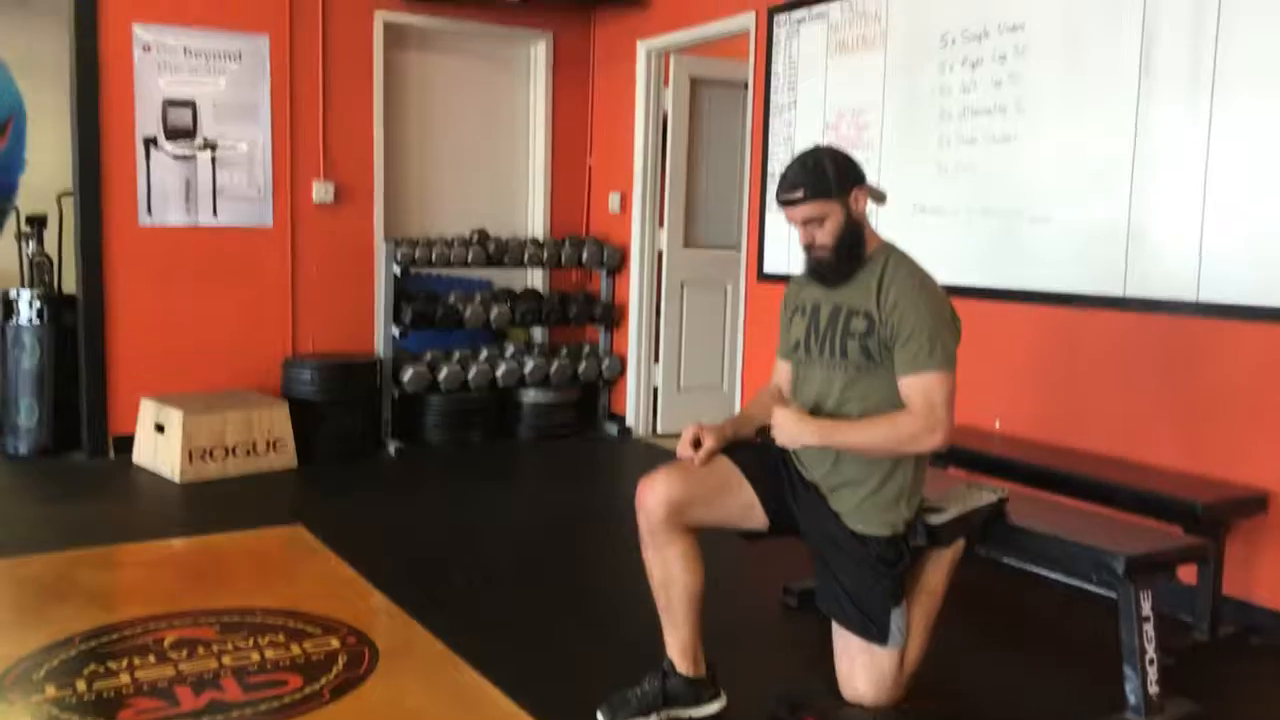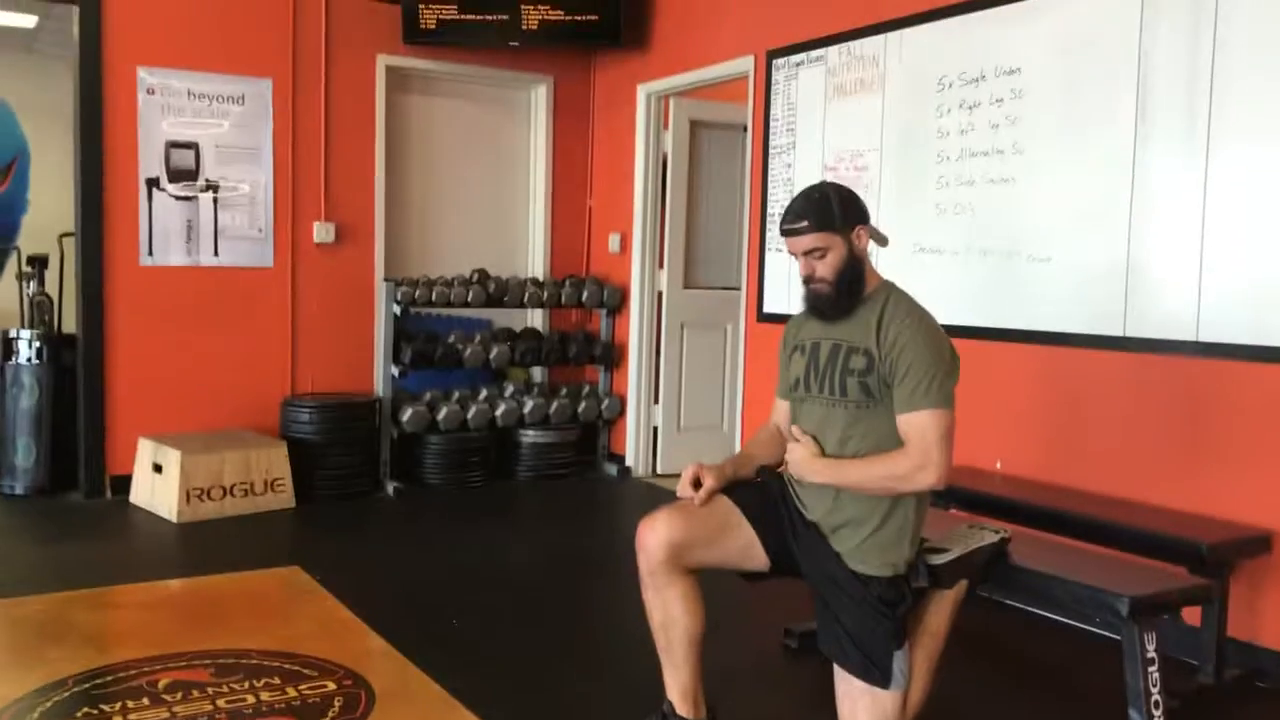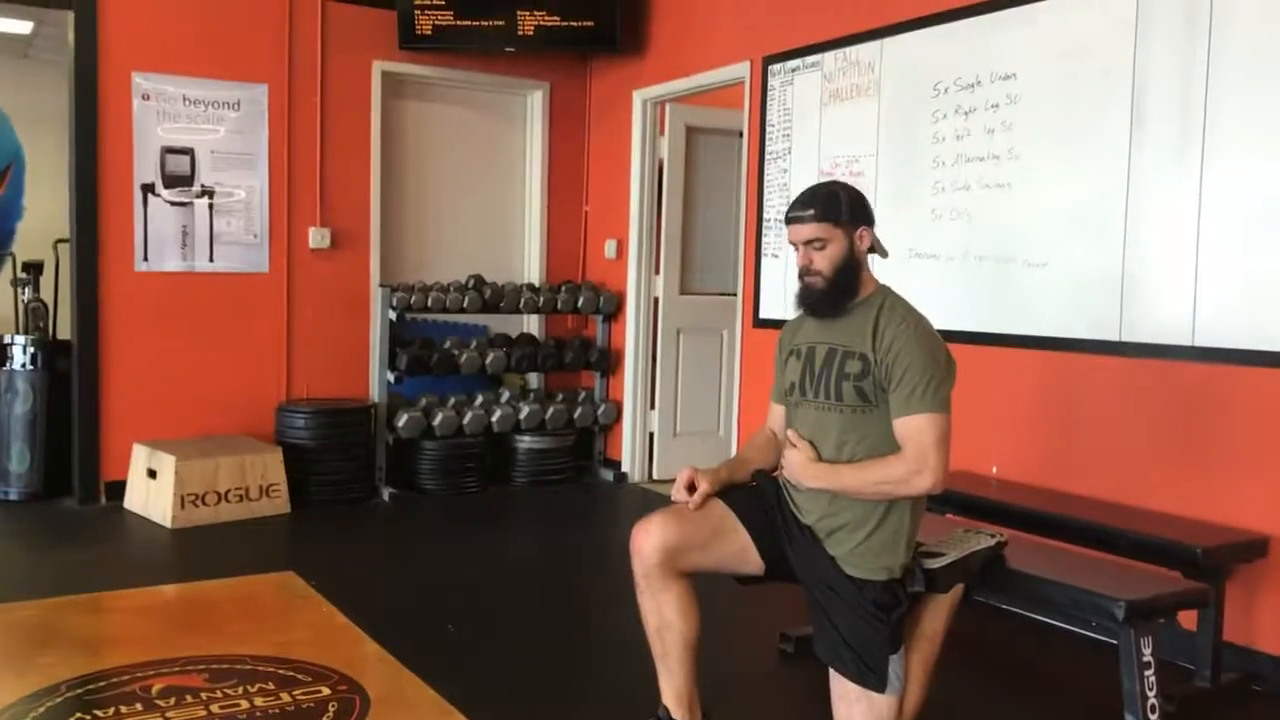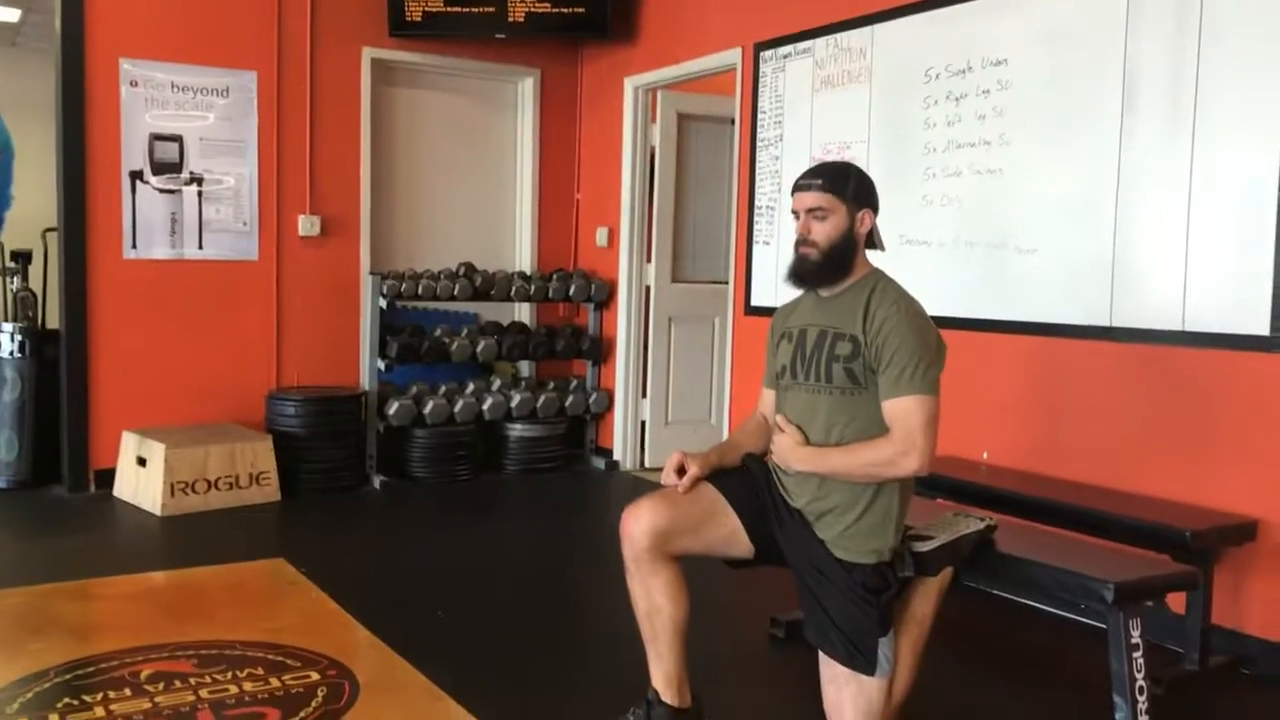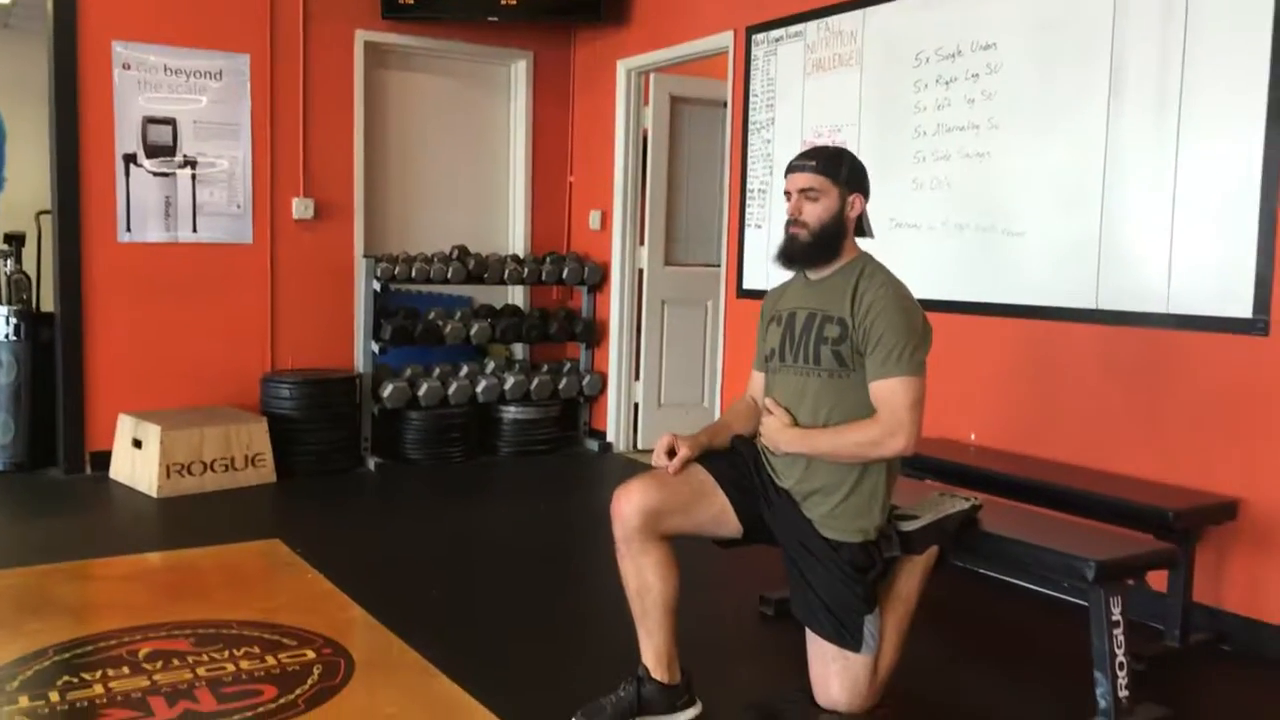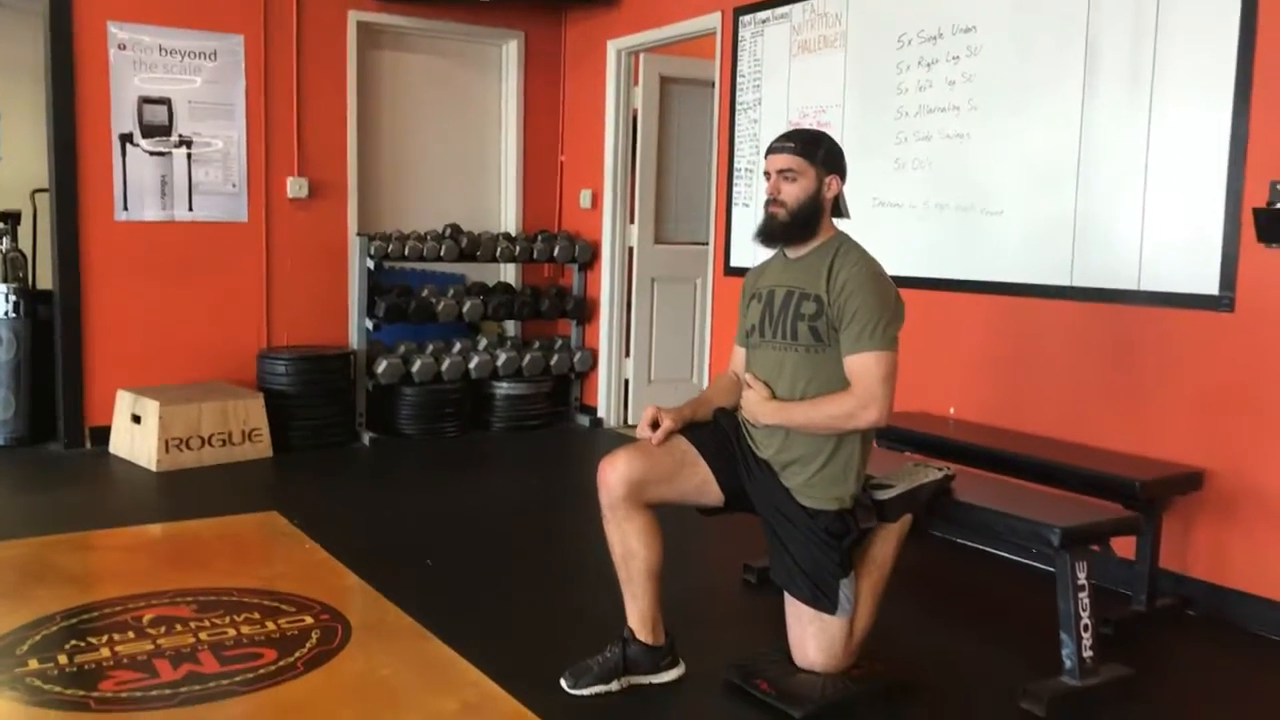
dt=0.3s
person 1, frame 1
left shoulder: (908, 293)
right shoulder: (802, 290)
left elbow: (928, 427)
left wrist: (812, 430)
right wrist: (727, 429)
left hip: (863, 500)
right hip: (794, 470)
right knee: (658, 498)
left ankle: (934, 553)
person 1, frame 2
left shoulder: (908, 331)
right shoulder: (801, 329)
left elbow: (928, 466)
left wrist: (817, 468)
right wrist: (729, 469)
left hip: (864, 543)
right hip: (793, 505)
right knee: (658, 538)
left ankle: (939, 594)
person 1, frame 3
left shoulder: (904, 335)
right shoulder: (796, 332)
left elbow: (924, 471)
left wrist: (815, 471)
right wrist: (722, 474)
left hip: (858, 548)
right hip: (787, 508)
right knee: (652, 543)
left ankle: (937, 589)
person 1, frame 4
left shoulder: (894, 317)
right shoulder: (789, 317)
left elbow: (911, 453)
left wrist: (802, 456)
right wrist: (711, 457)
left hip: (847, 529)
right hip: (776, 492)
right knee: (643, 526)
left ankle: (925, 579)
person 1, frame 5
left shoulder: (881, 299)
right shoulder: (779, 300)
left elbow: (897, 433)
left wrist: (790, 436)
right wrist: (700, 440)
left hip: (834, 508)
right hip: (764, 473)
right knee: (633, 506)
left ankle: (911, 549)
person 1, frame 6
left shoulder: (857, 277)
right shoulder: (761, 278)
left elbow: (871, 406)
left wrist: (769, 410)
right wrist: (684, 412)
left hip: (812, 476)
right hip: (746, 445)
left knee: (821, 662)
right knee: (619, 476)
left ankle: (885, 523)
right ankle: (648, 647)
